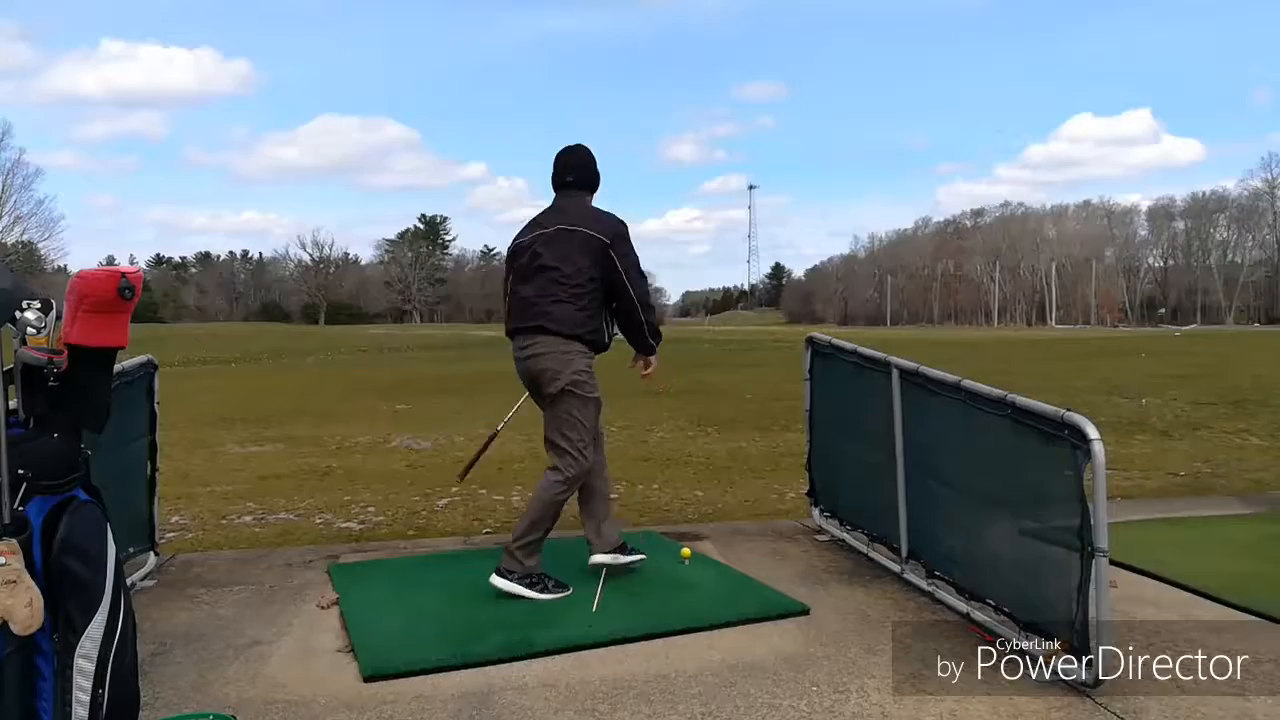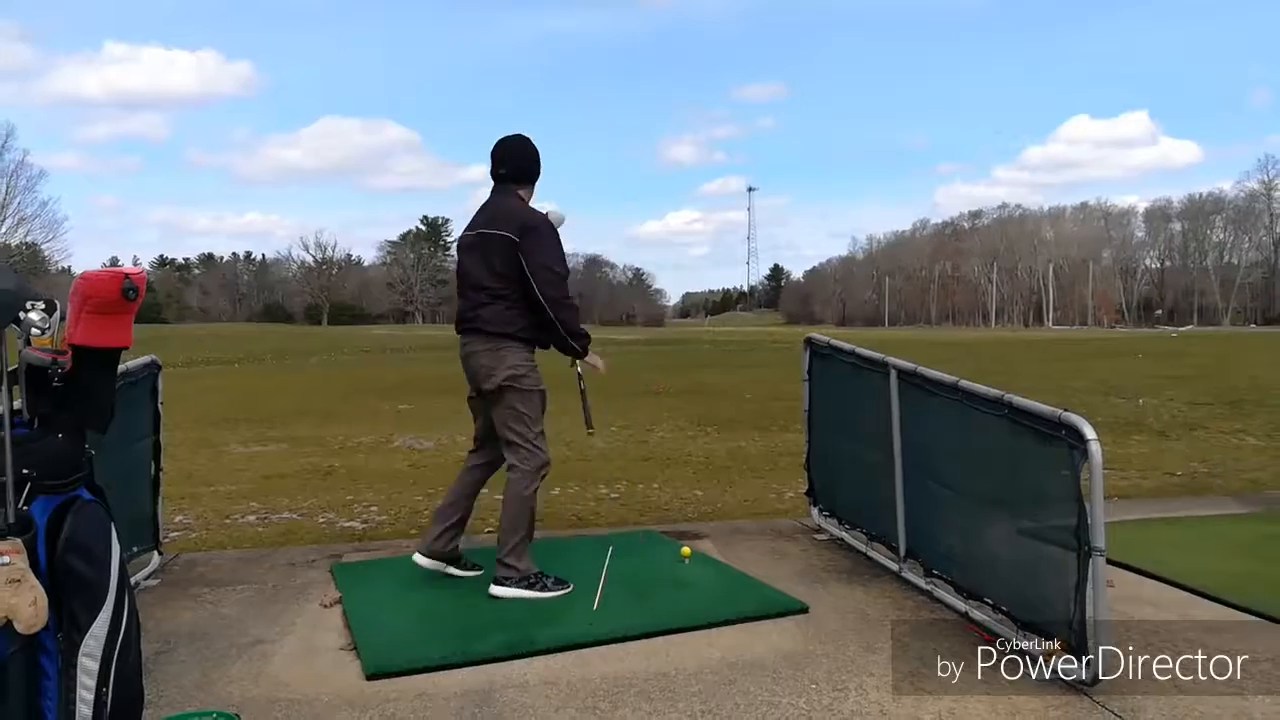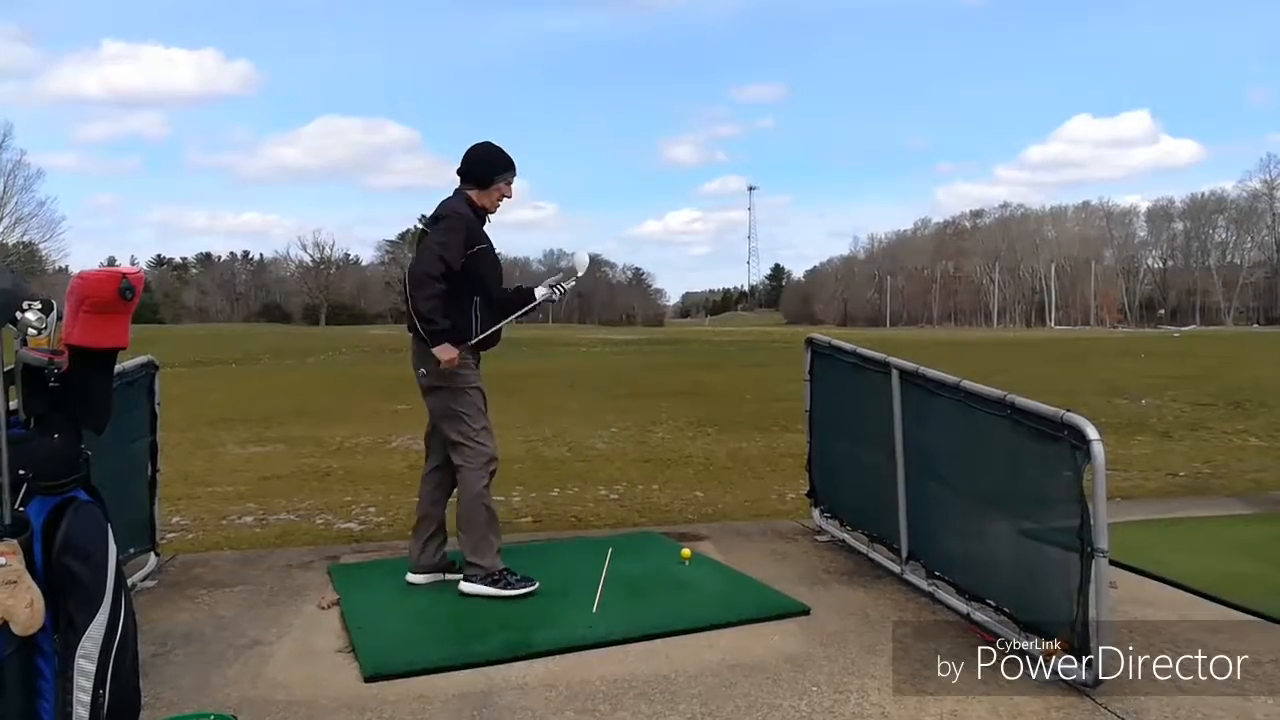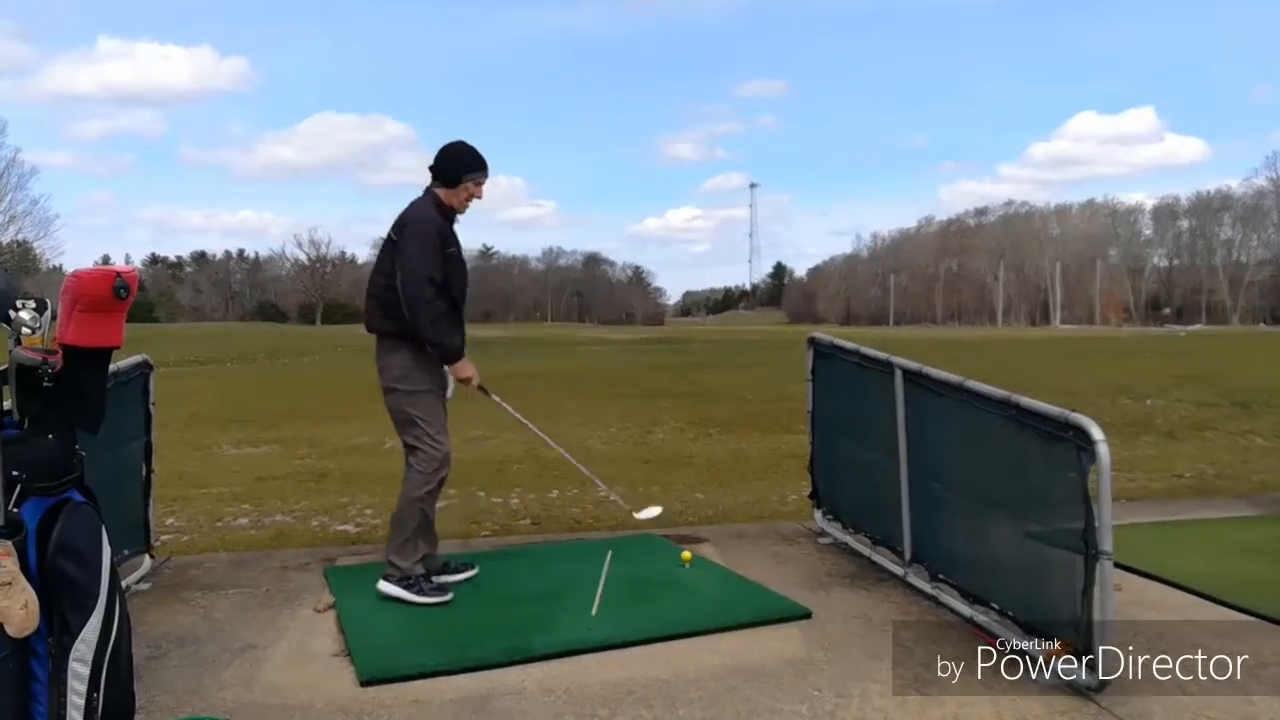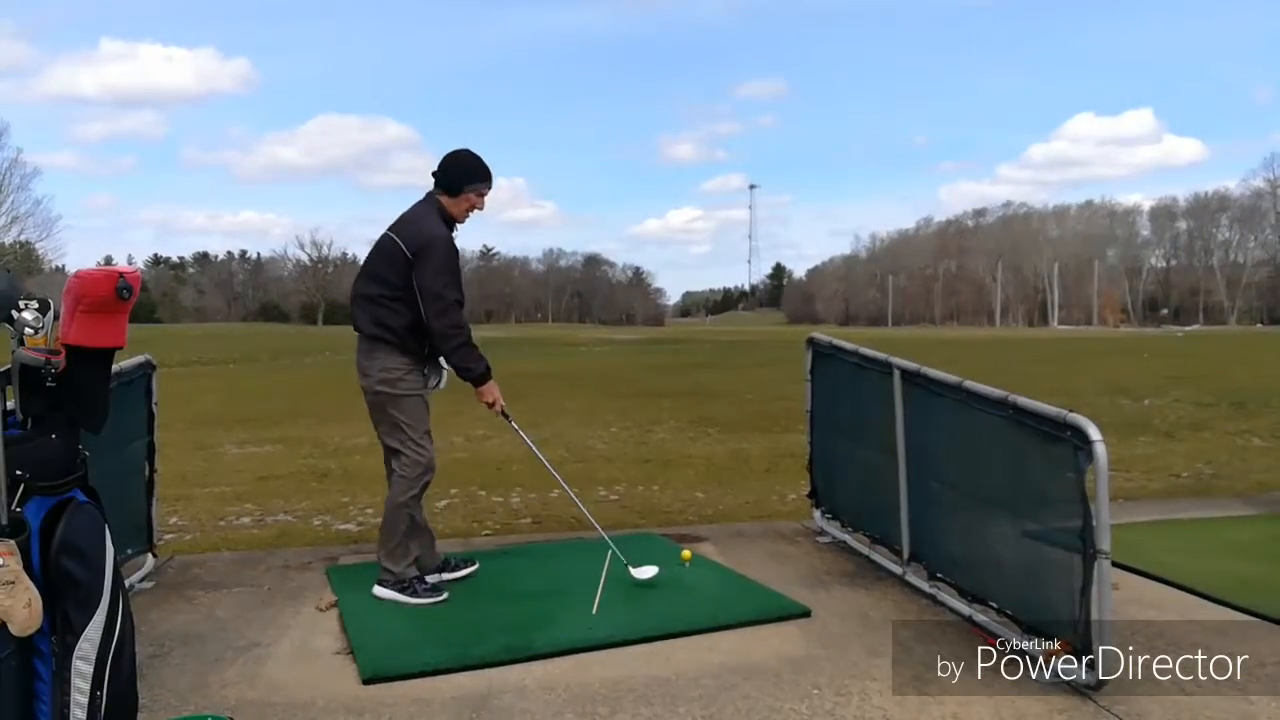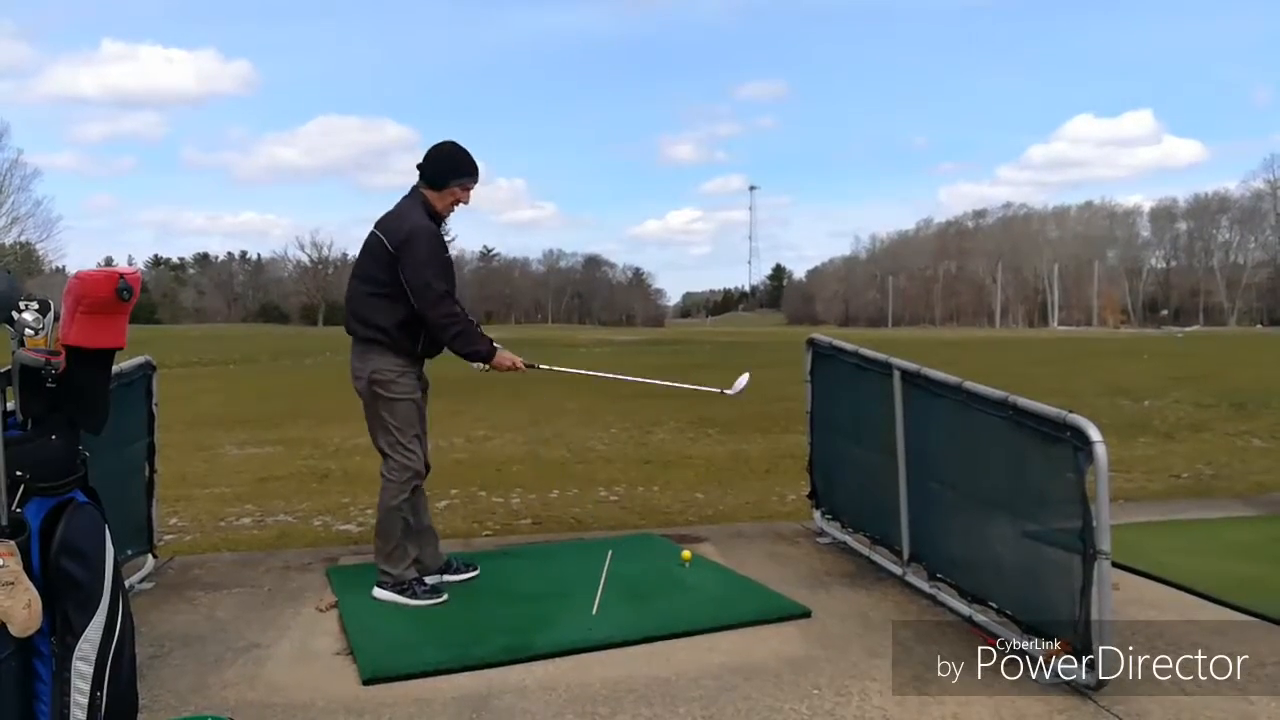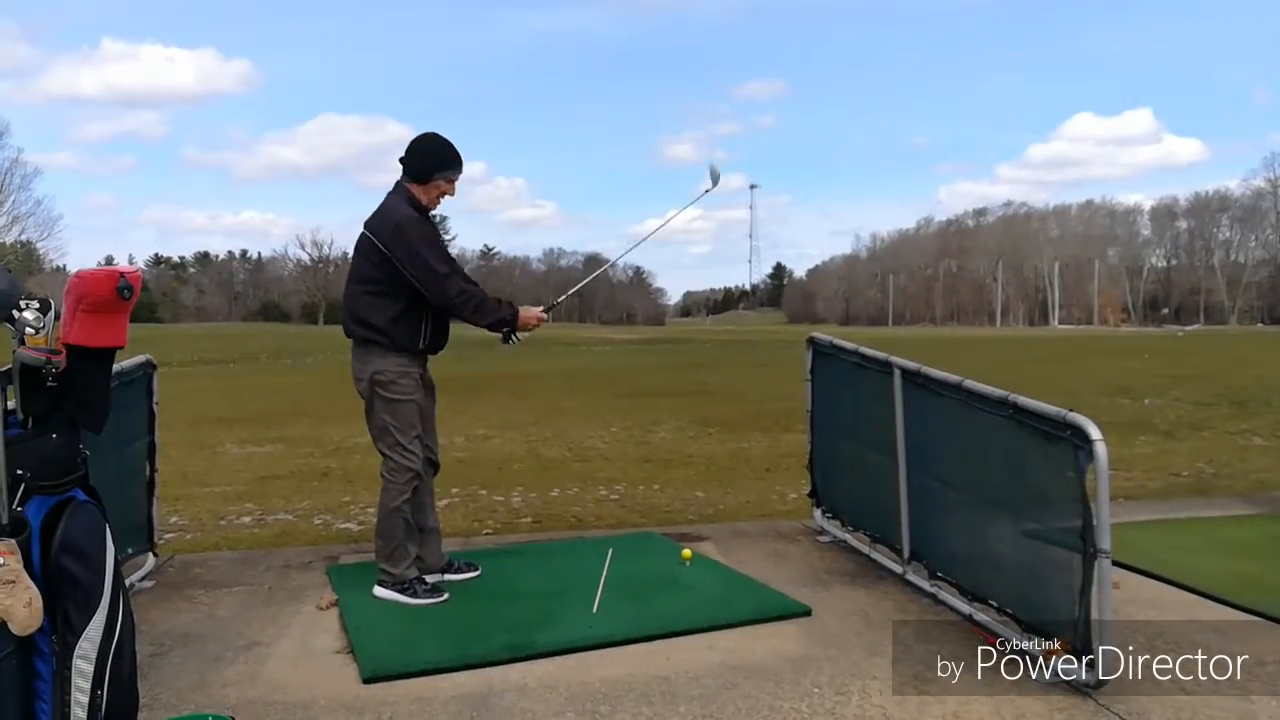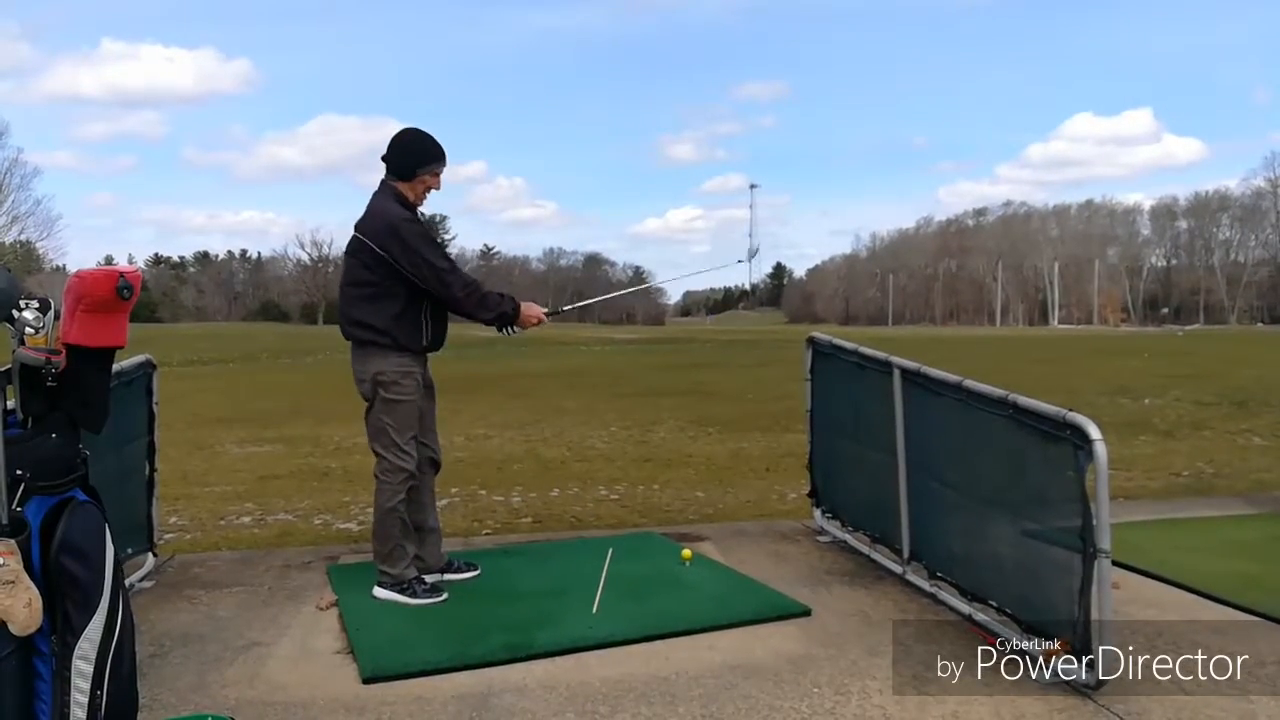
dt=0.4s
person 1, frame 1
left shoulder: (528, 231)
right shoulder: (606, 227)
left elbow: (513, 295)
right elbow: (631, 292)
right wrist: (646, 346)
left hip: (526, 349)
right hip: (566, 352)
left knee: (586, 442)
right knee: (570, 462)
left ankle: (604, 541)
right ankle: (515, 566)
person 1, frame 2
left shoulder: (475, 226)
right shoulder: (531, 223)
right elbow: (551, 293)
right wrist: (580, 347)
left hip: (474, 345)
right hip: (507, 351)
left knee: (488, 450)
right knee: (528, 458)
left ankle: (438, 545)
right ankle: (513, 572)
person 1, frame 3
left shoulder: (464, 223)
right shoulder: (455, 219)
left elbow: (483, 295)
right elbow: (422, 277)
left wrist: (535, 293)
right wrist: (440, 339)
left hip: (446, 356)
right hip: (447, 356)
left knee: (443, 457)
right knee: (476, 455)
left ankle: (426, 561)
right ankle: (482, 568)
person 1, frame 4
left shoulder: (438, 224)
right shoulder: (424, 222)
right elbow: (416, 296)
left wrist: (454, 355)
right wrist: (455, 356)
left hip: (421, 357)
right hip: (409, 358)
left knee: (424, 458)
right knee: (431, 456)
left ankle: (421, 560)
right ankle: (401, 571)
person 1, frame 5
left shoulder: (421, 222)
right shoulder: (433, 238)
right elbow: (444, 316)
left wrist: (433, 357)
right wrist: (480, 377)
left hip: (394, 354)
right hip: (390, 361)
left knee: (408, 461)
right knee: (415, 462)
left ankle: (423, 560)
right ankle: (395, 574)
person 1, frame 6
left shoulder: (410, 219)
right shoulder: (417, 231)
left elbow: (431, 303)
right elbow: (437, 308)
left wrist: (476, 342)
right wrist: (488, 352)
left hip: (397, 357)
right hip: (386, 362)
left knee: (413, 464)
right knee: (403, 466)
left ankle: (426, 561)
right ankle: (394, 577)
person 1, frame 7
left shoulder: (407, 218)
right shoulder: (401, 223)
left elbow: (447, 283)
right elbow: (447, 290)
left wrist: (502, 315)
right wrist: (510, 315)
left hip: (406, 357)
right hip: (387, 361)
left knee: (423, 461)
right knee: (403, 465)
left ankle: (427, 560)
right ankle: (394, 575)
person 1, frame 8
left shoulder: (395, 216)
right shoulder: (392, 222)
left elbow: (442, 279)
right elbow: (446, 282)
left wrist: (502, 310)
right wrist: (511, 311)
left hip: (405, 356)
right hip: (388, 360)
left knee: (424, 459)
right knee: (397, 465)
left ankle: (427, 559)
right ankle: (393, 576)
